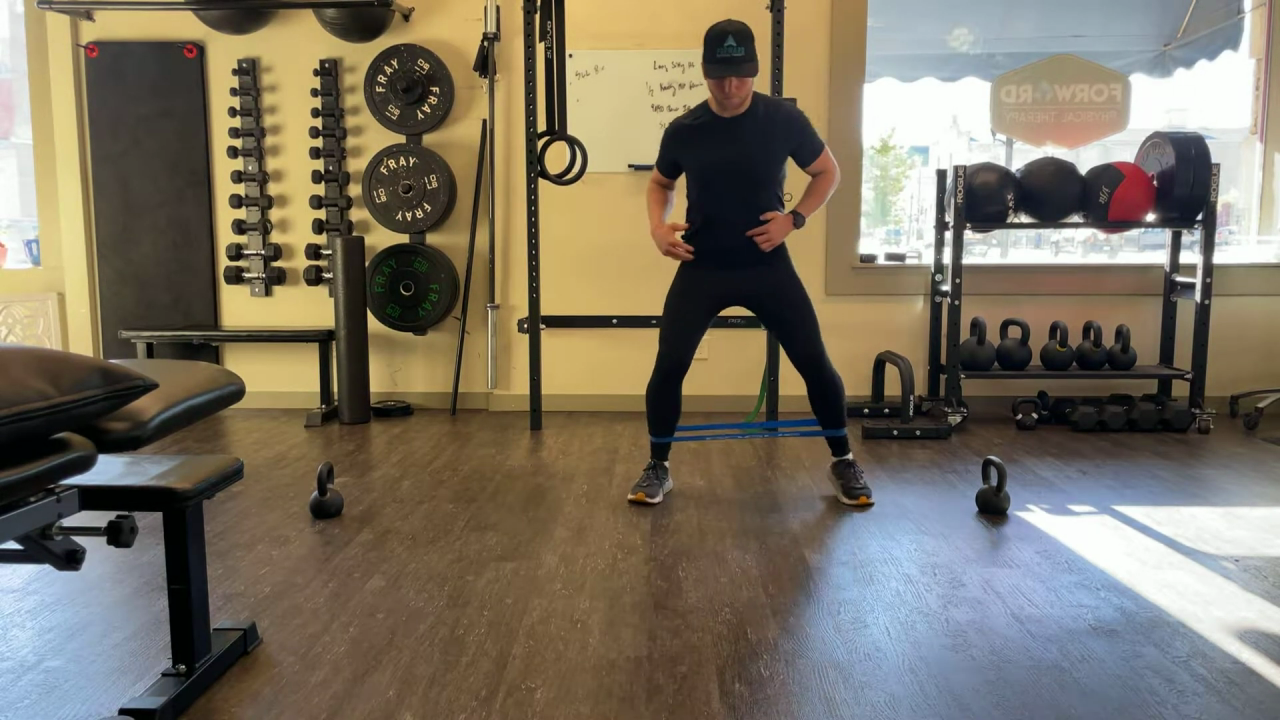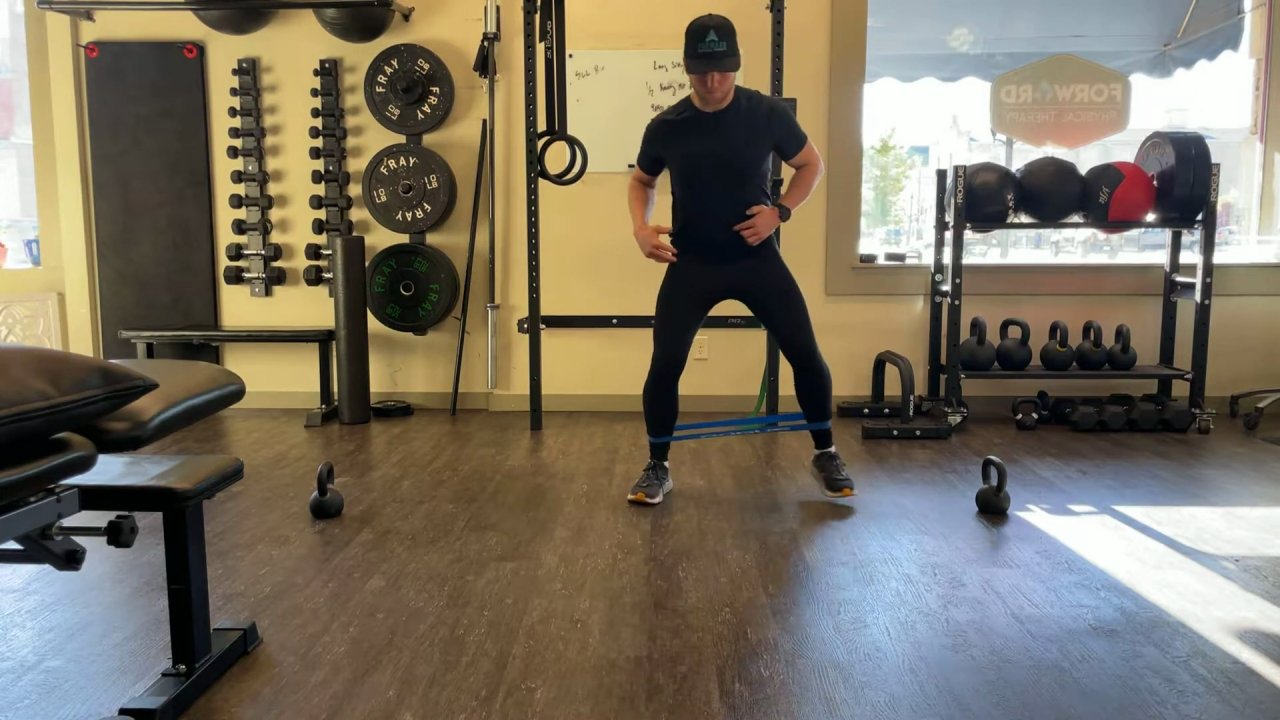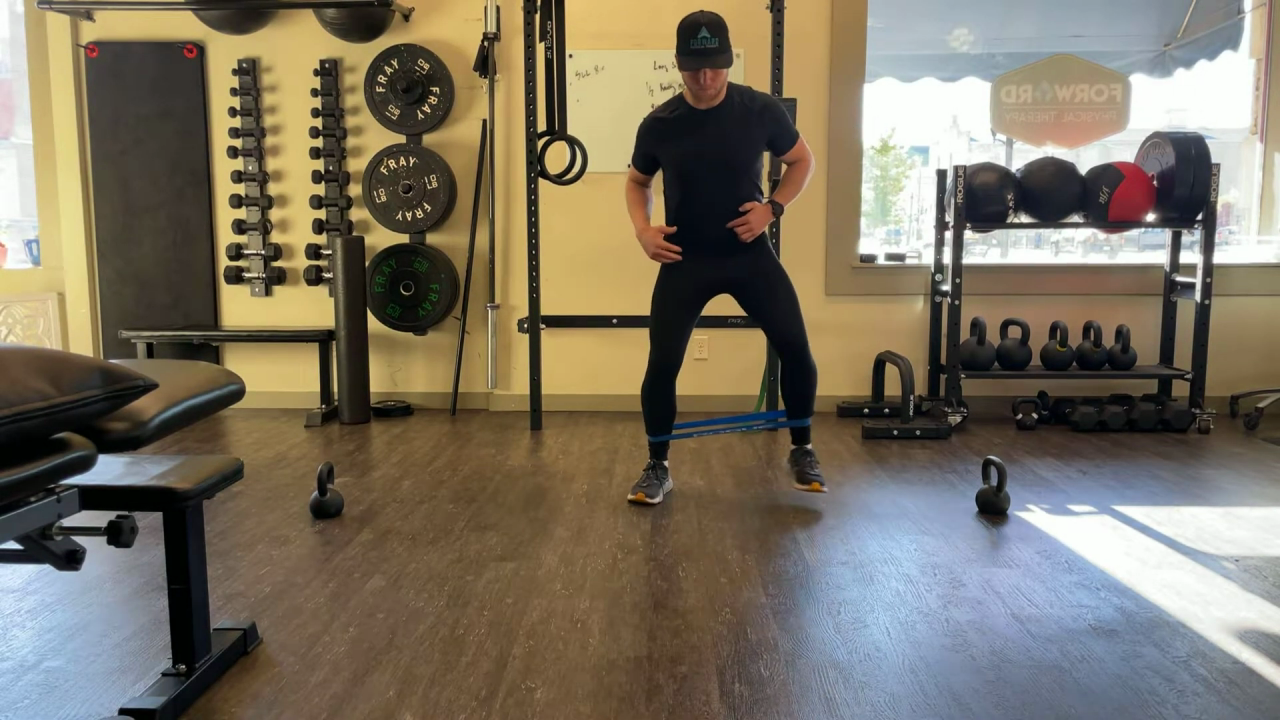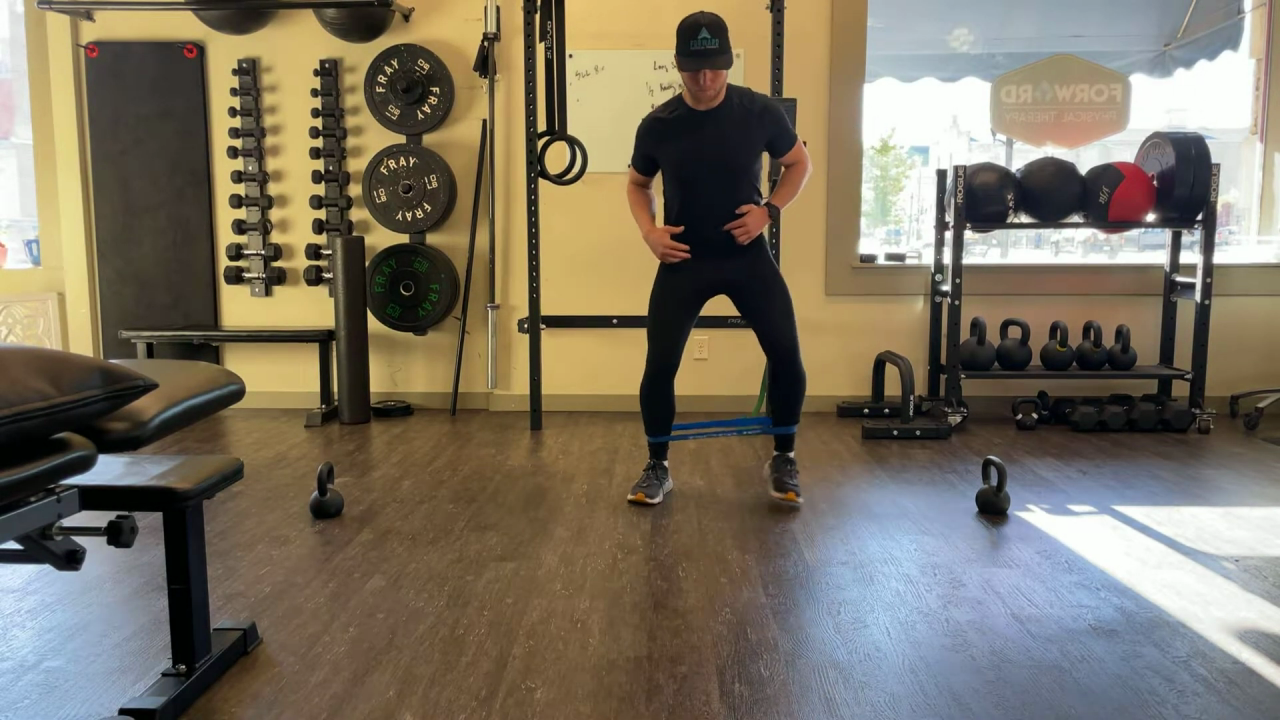
dt=0.1s
person 1, frame 1
left shoulder: (784, 119)
right shoulder: (683, 131)
left elbow: (827, 172)
right elbow: (659, 183)
left wrist: (792, 218)
right wrist: (657, 225)
left hip: (767, 265)
right hip: (702, 266)
left knee: (814, 363)
right knee: (669, 367)
left ankle: (842, 462)
right ankle: (658, 467)
person 1, frame 2
left shoulder: (767, 113)
right shoulder: (665, 127)
left elbow: (811, 165)
right elbow: (641, 182)
left wrist: (780, 210)
right wrist: (640, 225)
left hip: (756, 258)
right hip: (692, 263)
left knee: (805, 353)
right knee: (665, 366)
left ankle: (826, 454)
right ankle: (658, 466)
person 1, frame 3
left shoulder: (760, 109)
right shoulder: (658, 124)
left elbow: (803, 161)
right elbow: (637, 182)
left wrist: (772, 207)
right wrist: (643, 226)
left hip: (749, 252)
right hip: (685, 259)
left knee: (795, 346)
right knee: (662, 364)
left ankle: (801, 450)
right ankle: (657, 466)
person 1, frame 4
left shoulder: (760, 111)
right shoulder: (657, 125)
left elbow: (799, 164)
right elbow: (638, 184)
left wrist: (769, 210)
right wrist: (648, 229)
left hip: (746, 254)
right hip: (684, 260)
left knee: (786, 354)
right knee: (660, 364)
left ankle: (783, 458)
right ankle: (657, 466)
